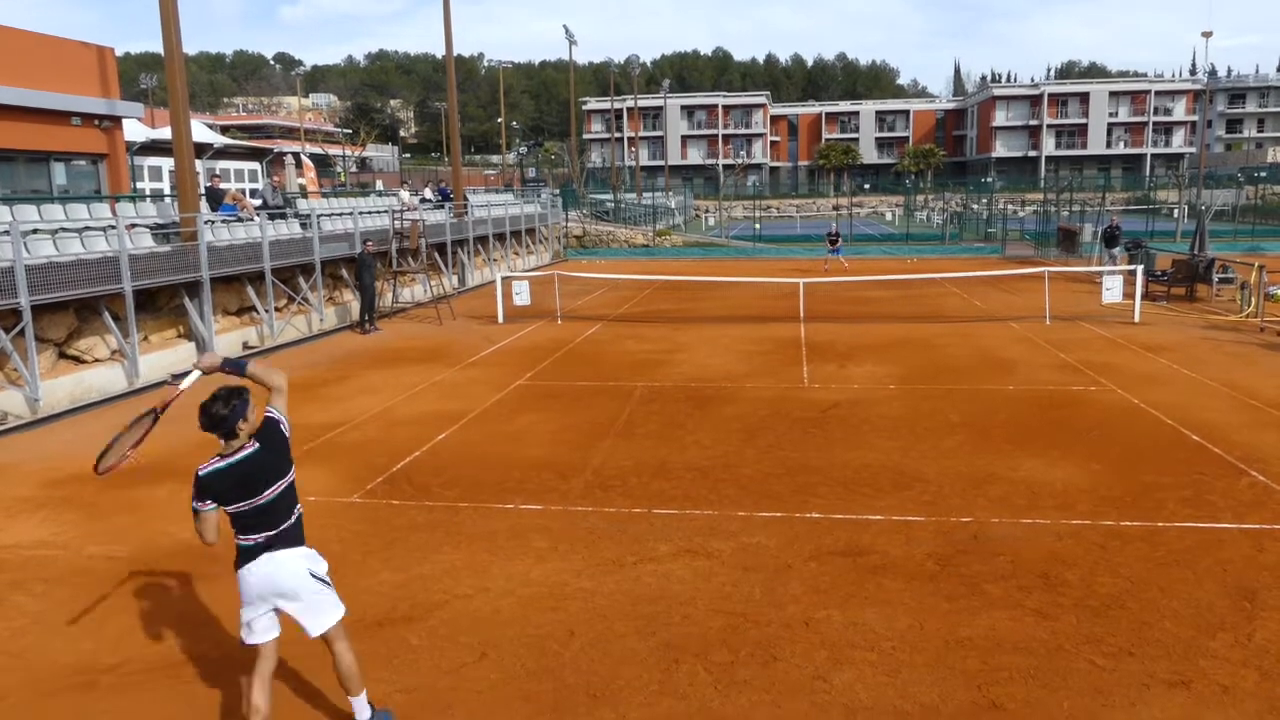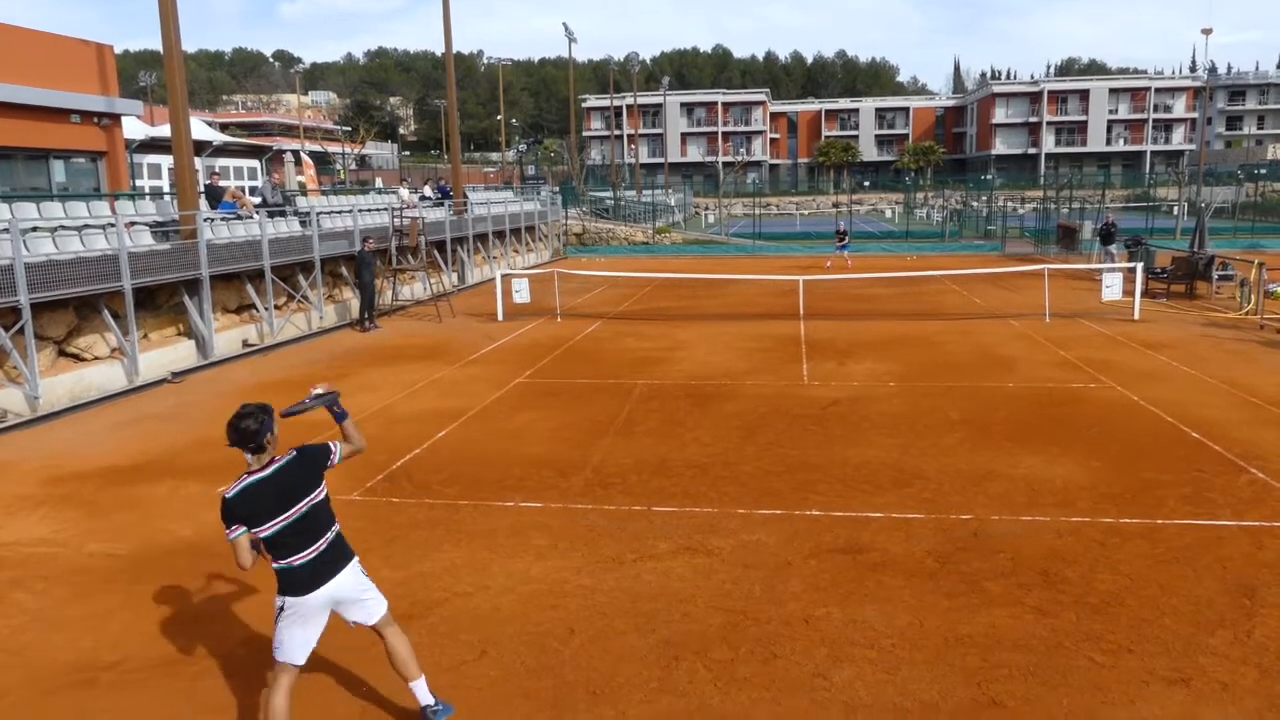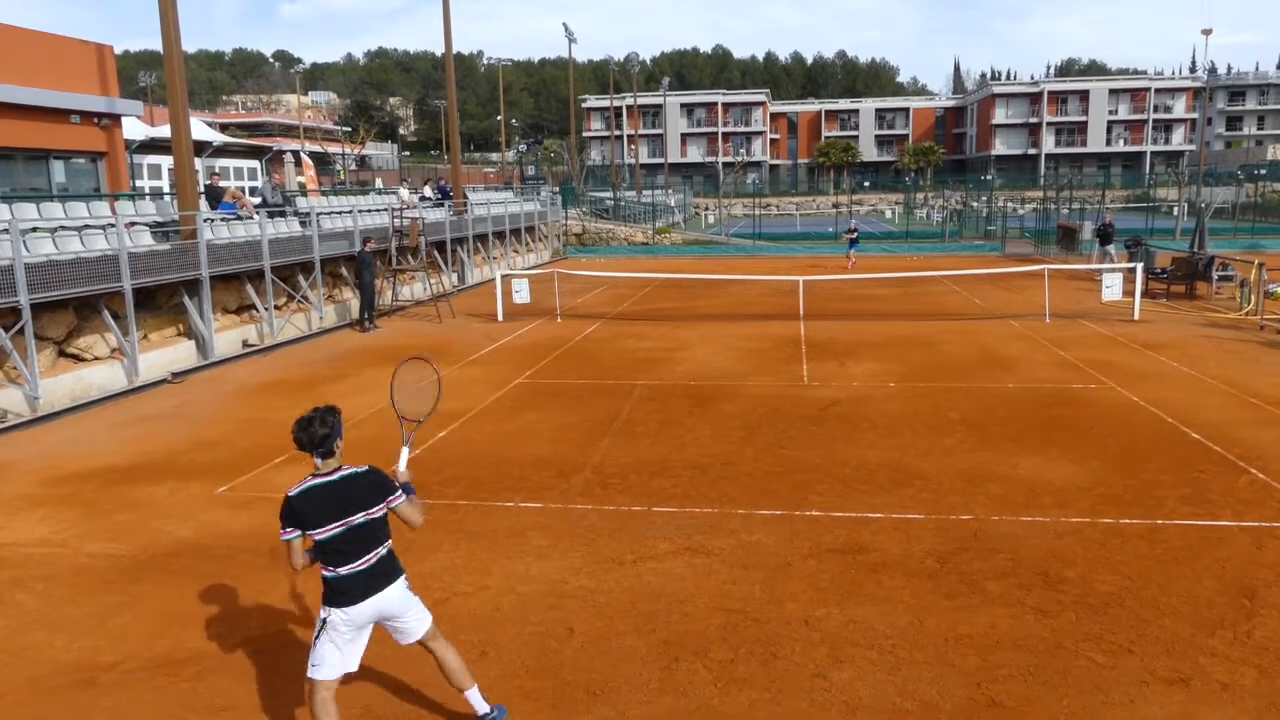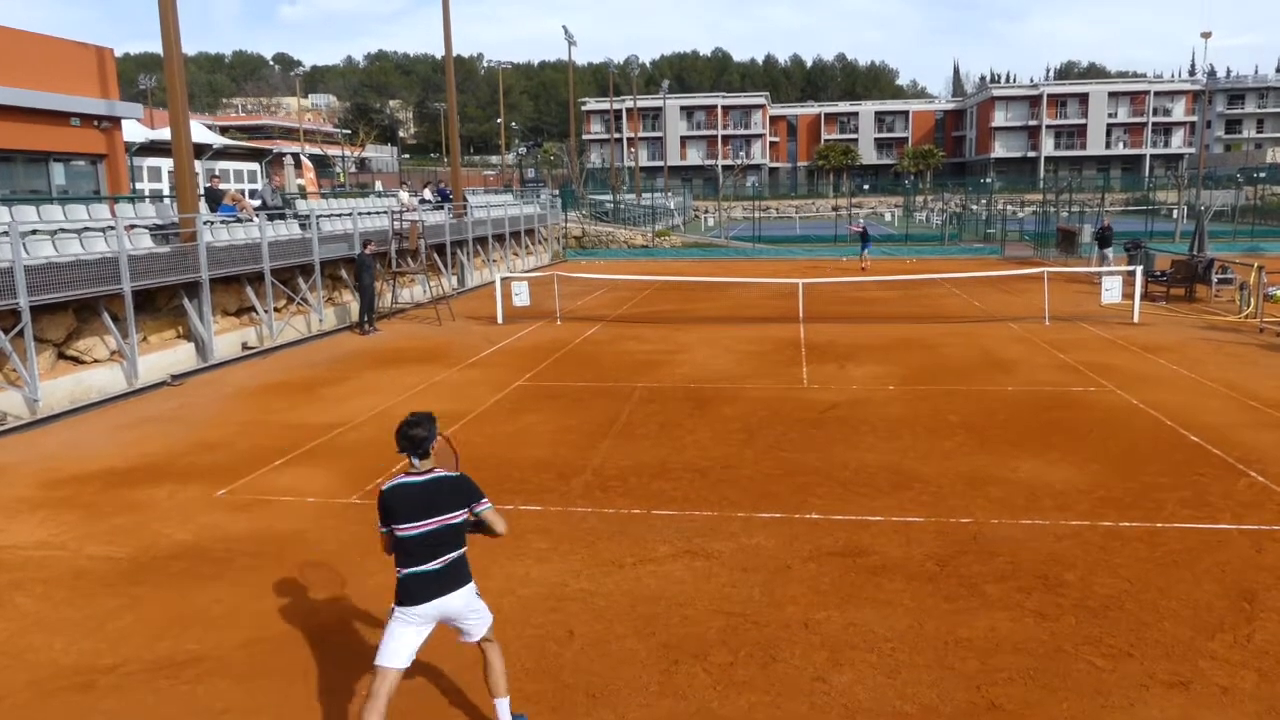
dt=0.2s
person 1, frame 1
left shoulder: (206, 476)
right shoulder: (270, 442)
left elbow: (209, 537)
right elbow: (279, 382)
right wrist: (225, 363)
left hip: (252, 572)
right hip: (293, 561)
left knee: (265, 663)
right knee: (337, 639)
person 1, frame 2
left shoulder: (235, 500)
right shoulder: (304, 460)
left elbow: (246, 561)
right elbow: (356, 444)
right wrist: (333, 404)
left hip: (300, 594)
right hip: (344, 573)
left knee: (282, 677)
right knee: (388, 628)
person 1, frame 3
left shoulder: (295, 501)
right shoulder: (371, 477)
left elbow: (298, 562)
right elbow: (418, 519)
right wrist: (406, 487)
left hip: (344, 605)
right hip: (390, 588)
left knee: (321, 693)
right knee: (435, 642)
person 1, frame 4
left shoulder: (388, 493)
right shoulder: (457, 484)
left elbow: (388, 547)
right elbow: (500, 529)
right wrist: (472, 525)
left hip: (414, 600)
right hip: (456, 592)
left knee: (382, 685)
right knee: (488, 642)
